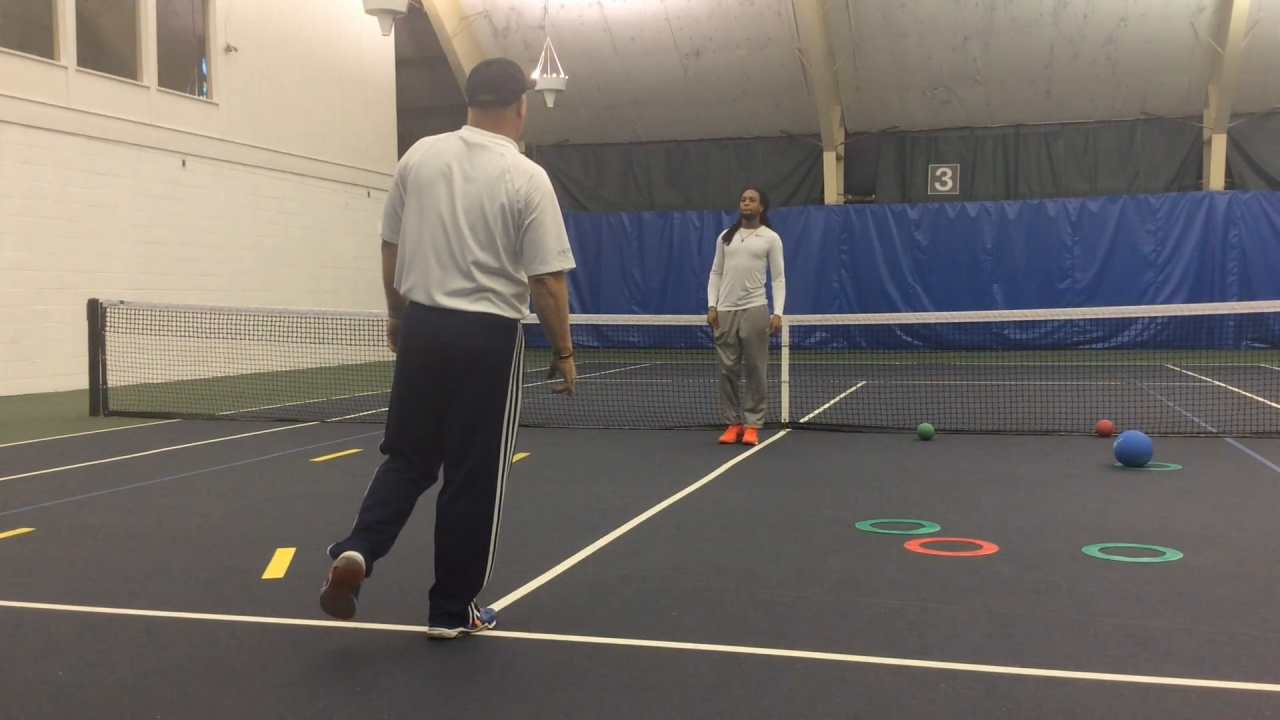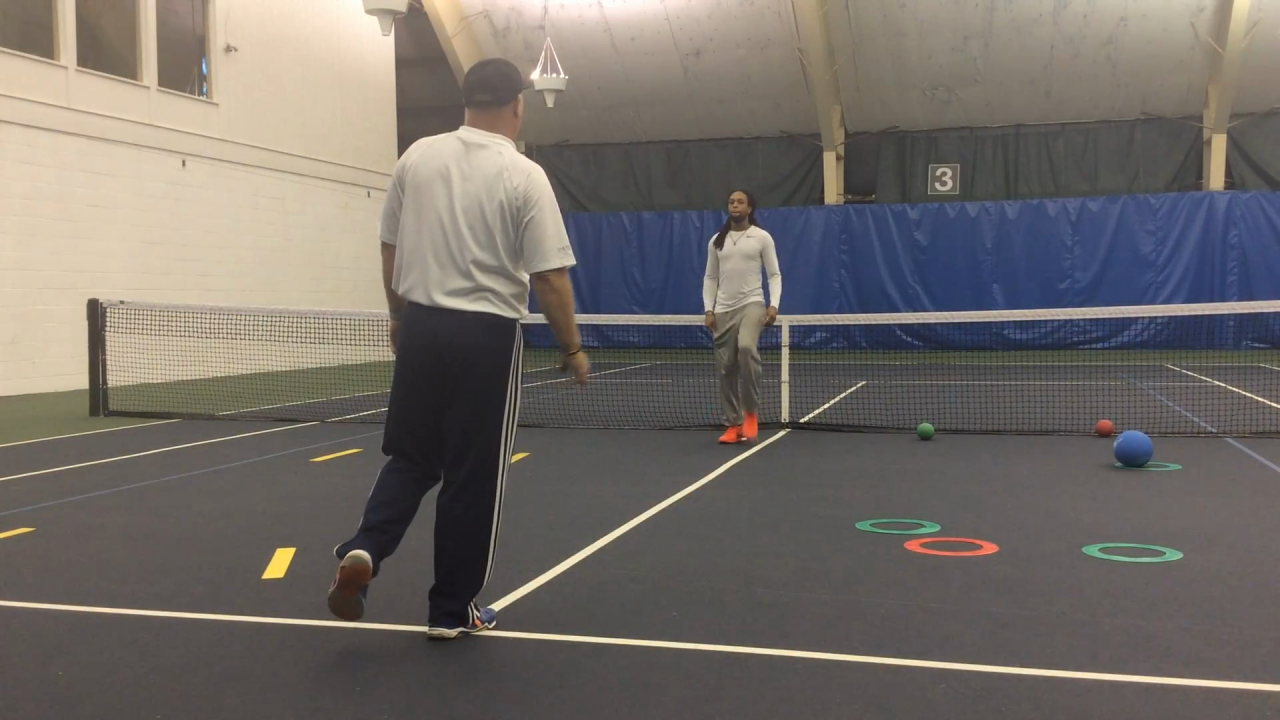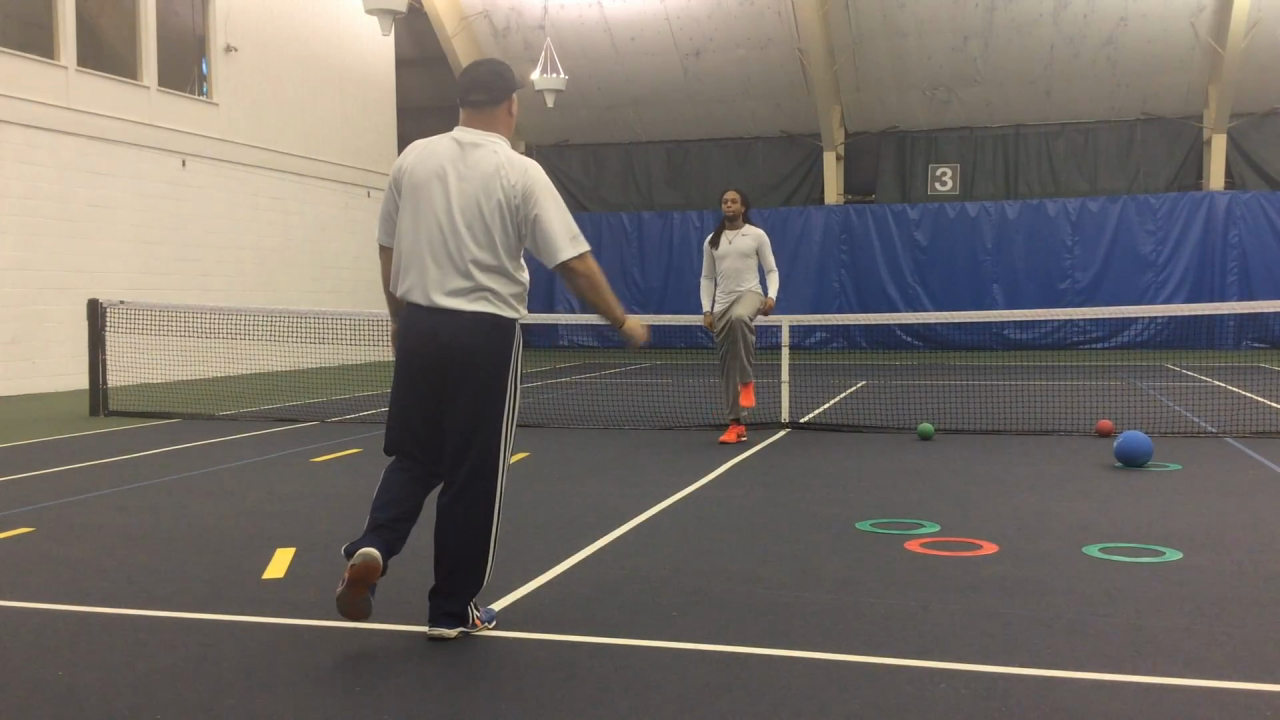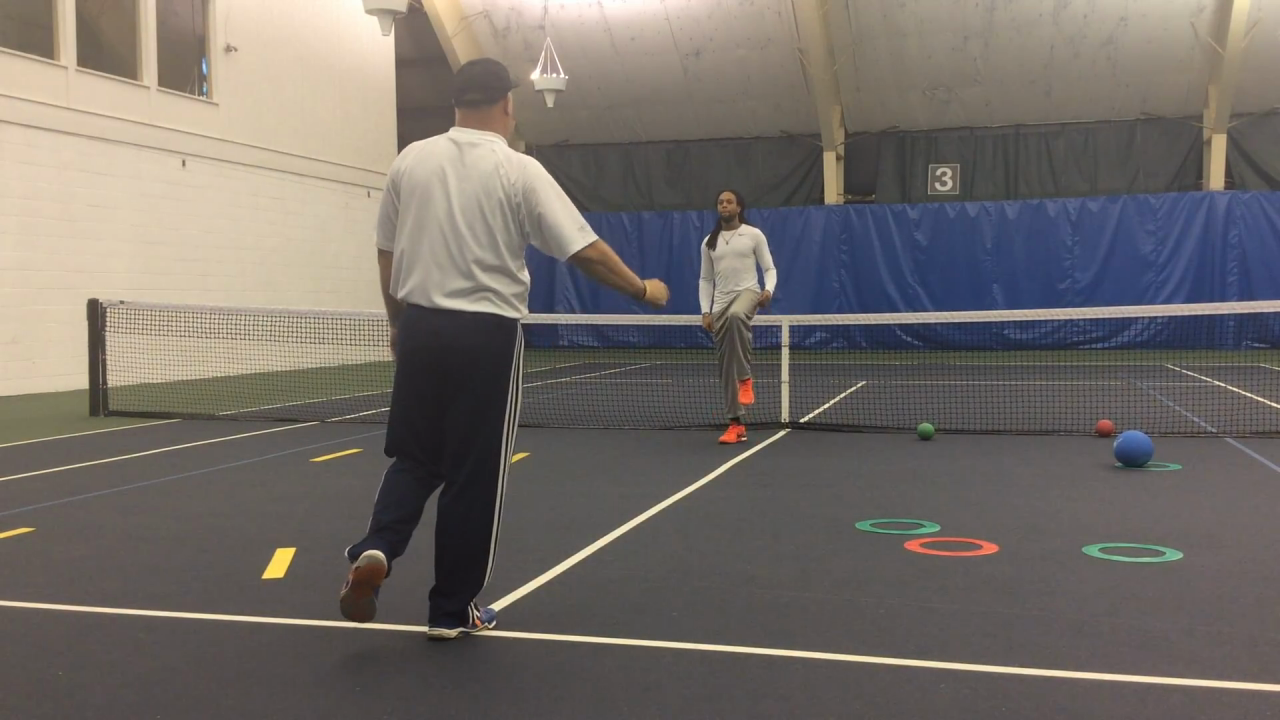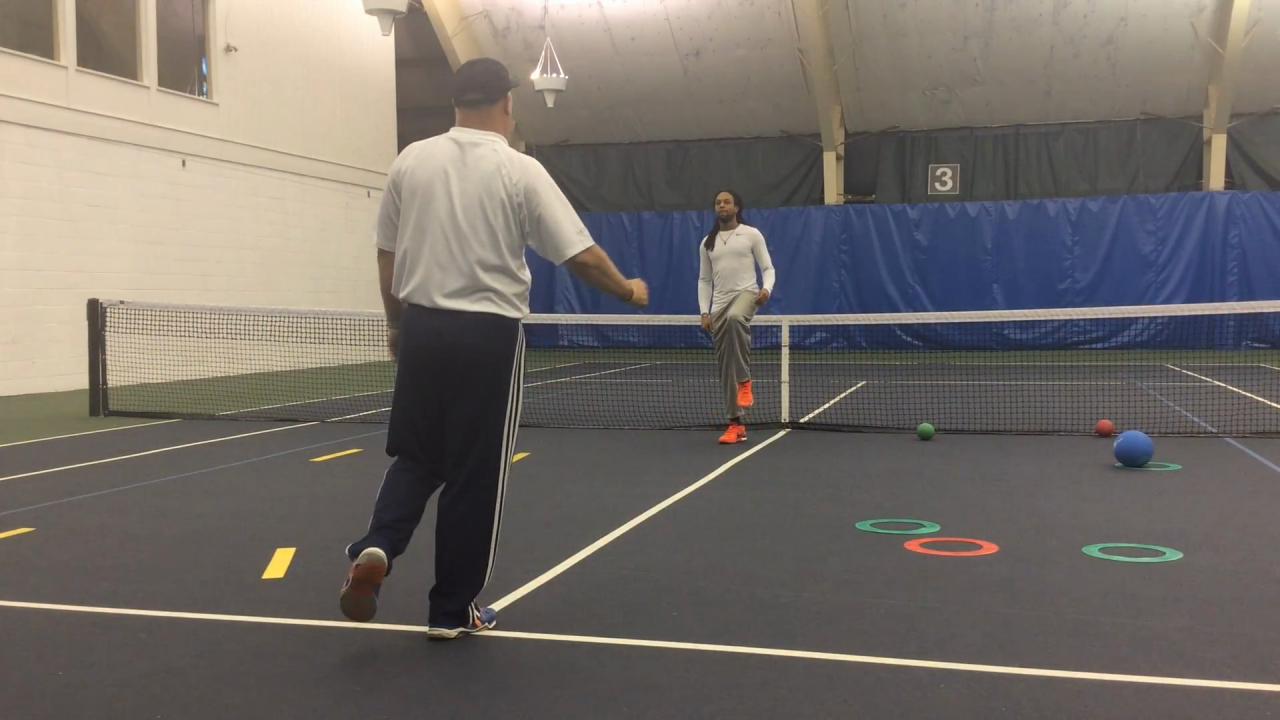
dt=0.2s
person 1, frame 1
left shoulder: (418, 156)
right shoulder: (526, 177)
left elbow: (390, 247)
right elbow: (547, 281)
left wrist: (397, 315)
right wrist: (563, 353)
left hip: (422, 326)
right hip: (487, 336)
left knee: (407, 459)
right knee: (472, 478)
left ankle: (357, 552)
right ankle: (452, 609)
person 1, frame 2
left shoulder: (416, 157)
right shoulder: (523, 175)
left elbow: (391, 249)
right elbow: (550, 277)
left wrist: (400, 316)
right wrist: (573, 349)
left hip: (423, 327)
right hip: (485, 335)
left knee: (410, 460)
right knee: (473, 478)
left ankle: (363, 552)
right ankle: (453, 610)
person 1, frame 3
left shoulder: (412, 158)
right shoulder: (520, 172)
left elbow: (388, 252)
right elbow: (574, 263)
left wrist: (400, 318)
right wrist: (622, 320)
left hip: (420, 327)
right hip: (484, 334)
left knee: (412, 458)
right knee: (473, 478)
left ankle: (371, 548)
right ankle: (452, 609)
person 1, frame 4
left shoulder: (409, 160)
right shoulder: (519, 171)
left elbow: (386, 255)
right elbow: (587, 252)
left wrist: (398, 322)
right wrist: (643, 290)
left hip: (422, 329)
right hip: (486, 335)
left knee: (413, 459)
right knee: (473, 478)
left ankle: (375, 550)
right ankle: (452, 609)
person 1, frame 5
left shoulder: (410, 160)
right shoulder: (521, 171)
left elbow: (387, 255)
right elbow: (582, 258)
left wrist: (396, 323)
right wrist: (628, 289)
left hip: (422, 328)
right hip: (488, 335)
left knee: (415, 458)
right knee: (475, 478)
left ankle: (376, 549)
right ankle: (452, 609)
person 2, frame 1
left shoulder: (771, 238)
right shoulder: (725, 236)
left elbow: (778, 277)
right elbow: (716, 273)
left wrist: (778, 313)
right wrist: (712, 306)
left hip: (755, 308)
right hip: (725, 309)
left knee: (755, 368)
right knee: (727, 368)
left ankle: (752, 425)
right ankle: (735, 424)
person 2, frame 2
left shoulder: (762, 238)
right shoulder: (717, 241)
left elbow: (774, 274)
right elbow: (710, 278)
left wrist: (773, 305)
right wrist: (709, 310)
left hip: (752, 303)
right hip: (723, 310)
left knee: (747, 350)
right knee: (725, 369)
left ankle: (750, 415)
right ankle: (735, 424)
person 2, frame 3
left shoulder: (757, 235)
right shoulder: (712, 241)
left elbow: (772, 270)
right elbow: (707, 278)
left wrist: (771, 296)
right wrist: (707, 311)
left hip: (749, 295)
right hip: (722, 306)
left knee: (740, 318)
right knee: (727, 366)
left ankle: (747, 381)
right ankle: (736, 424)
person 2, frame 4
left shoulder: (754, 235)
right shoulder: (709, 242)
left elbow: (769, 268)
right elbow: (705, 279)
left wrist: (769, 290)
right wrist: (705, 312)
left hip: (747, 293)
right hip: (720, 305)
left knee: (737, 315)
right knee: (725, 366)
left ankle: (746, 378)
right ankle: (736, 424)
person 2, frame 5
left shoulder: (752, 234)
right shoulder: (707, 242)
left elbow: (768, 268)
right elbow: (704, 280)
left wrist: (767, 289)
right wrist: (704, 312)
left hip: (746, 294)
right hip: (719, 306)
left knee: (735, 318)
right knee: (725, 367)
left ankle: (745, 380)
right ankle: (736, 424)
